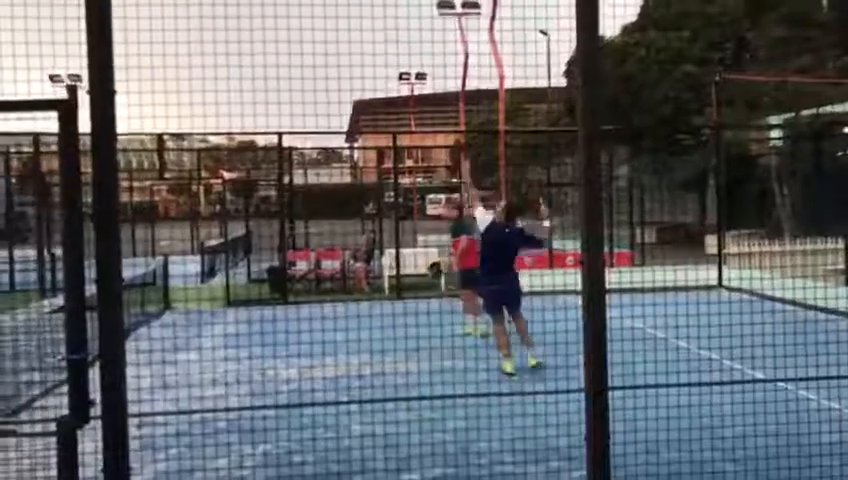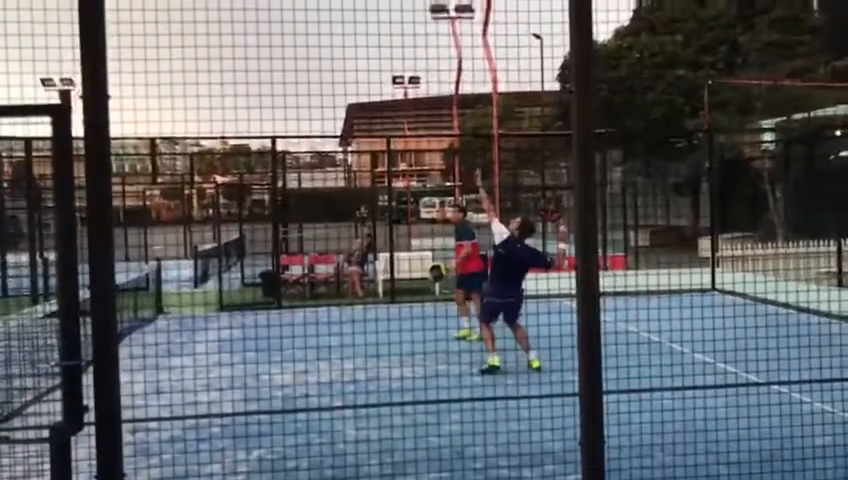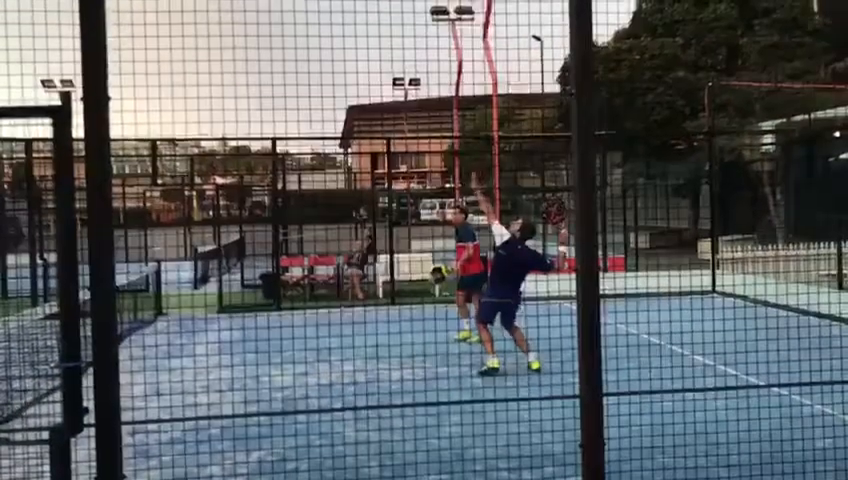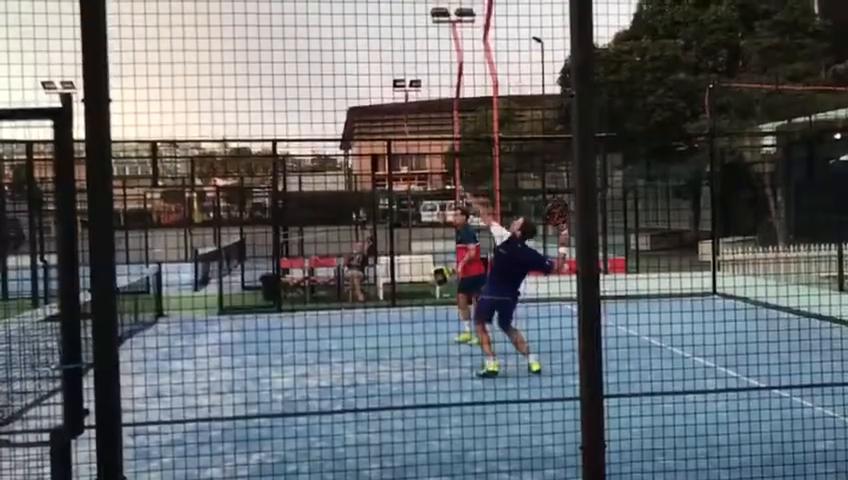
dt=0.5s
person 1, frame 1
left shoulder: (489, 225)
right shoulder: (518, 235)
left elbow: (475, 202)
right elbow: (542, 242)
right wrist: (545, 219)
left hip: (489, 285)
right hip: (509, 283)
left knee: (498, 321)
right knee: (517, 316)
left ankle: (507, 363)
right ankle: (532, 356)
person 1, frame 2
left shoulder: (504, 239)
right shoulder: (531, 253)
left elbow: (490, 211)
right elbow: (554, 263)
left wrist: (480, 186)
left hip: (495, 295)
right hip: (514, 296)
left knee: (485, 323)
right knee: (513, 324)
left ankle: (493, 360)
right ankle: (532, 358)
person 1, frame 3
left shoulder: (504, 240)
right shoulder: (531, 255)
left elbow: (489, 213)
right elbow: (555, 266)
left wrist: (477, 190)
left hip: (494, 295)
right hip: (512, 296)
left knee: (482, 324)
right knee: (510, 325)
left ankle: (492, 361)
right ankle: (532, 359)
person 1, frame 4
left shoulder: (505, 239)
right shoulder: (531, 255)
left elbow: (486, 218)
right elbow: (553, 268)
left wrist: (472, 201)
left hip: (491, 293)
right hip: (510, 296)
left knee: (480, 324)
right knee: (507, 326)
left ankle: (491, 364)
right ankle: (532, 361)
person 2, frame 1
left shoulder: (459, 224)
right shoulder: (457, 224)
left elbow: (464, 243)
left wrist: (456, 258)
left hip: (468, 265)
right hip: (469, 265)
left knee: (468, 296)
right knee: (466, 296)
left ankle: (481, 327)
right ankle: (471, 327)
person 2, frame 2
left shoulder: (465, 228)
right shoulder: (460, 227)
left elbow: (468, 249)
left wrist: (457, 261)
right wrist: (456, 262)
left hip: (474, 270)
right hip: (465, 270)
left knee: (476, 300)
right knee: (460, 298)
right ankle: (466, 329)
person 2, frame 3
left shoulder: (466, 230)
right shoulder: (459, 229)
left elbow: (470, 251)
left wrist: (459, 263)
right wrist: (457, 264)
left hip: (475, 272)
right hip: (466, 271)
left knee: (477, 302)
right knee: (460, 300)
right ankle: (466, 331)
person 2, frame 4
left shoulder: (468, 231)
right shoulder: (460, 231)
left elbow: (472, 252)
left wrist: (461, 264)
right wrist: (458, 266)
left hip: (474, 273)
right hip: (466, 273)
left knee: (477, 303)
right knee: (462, 301)
right ankle: (467, 333)
